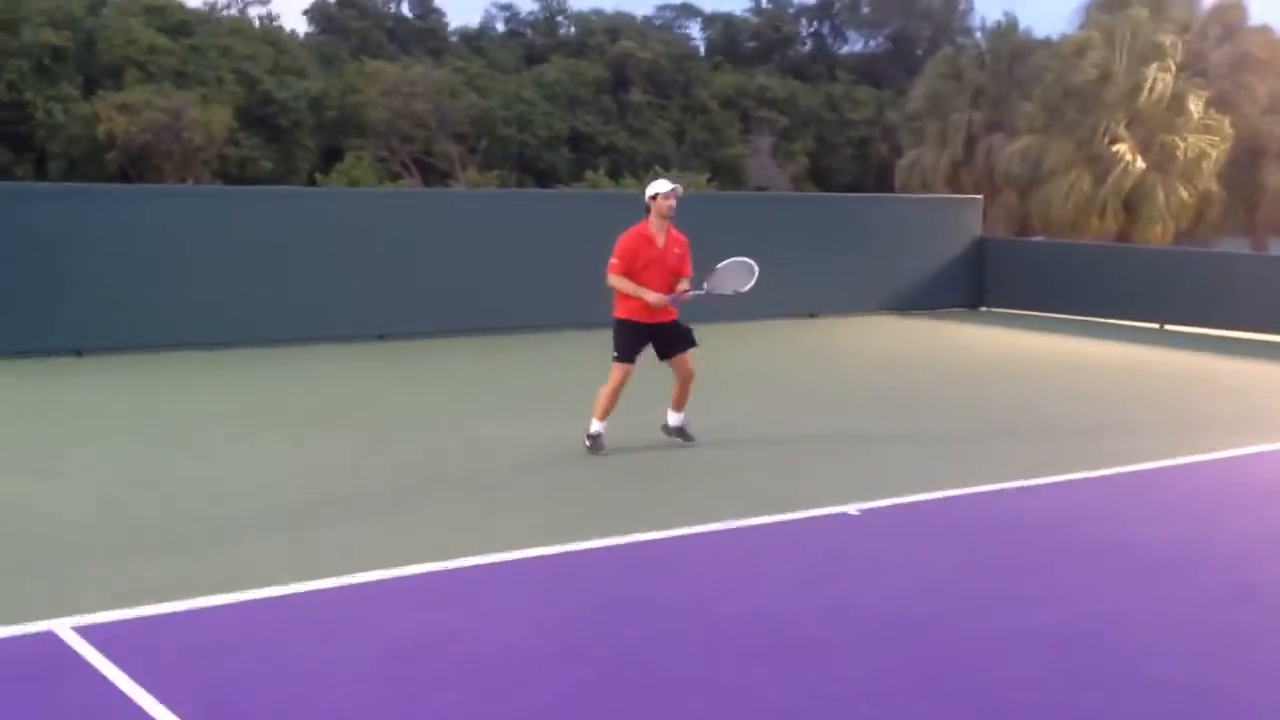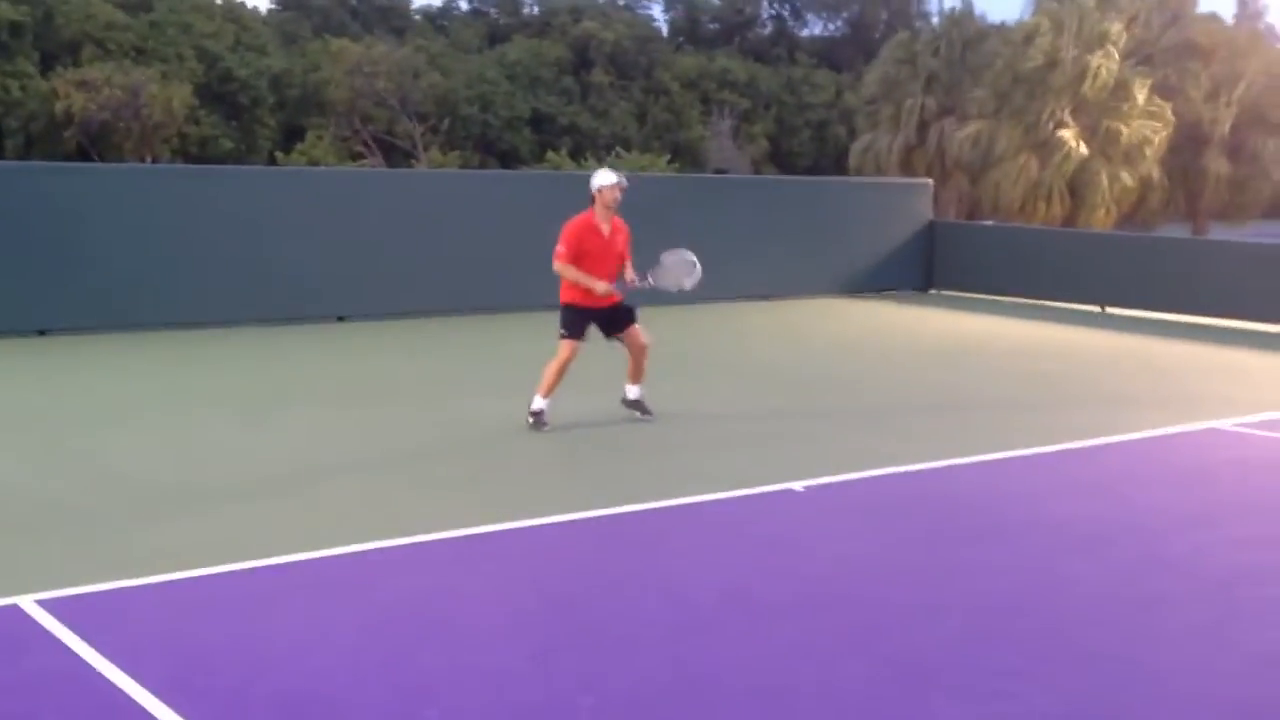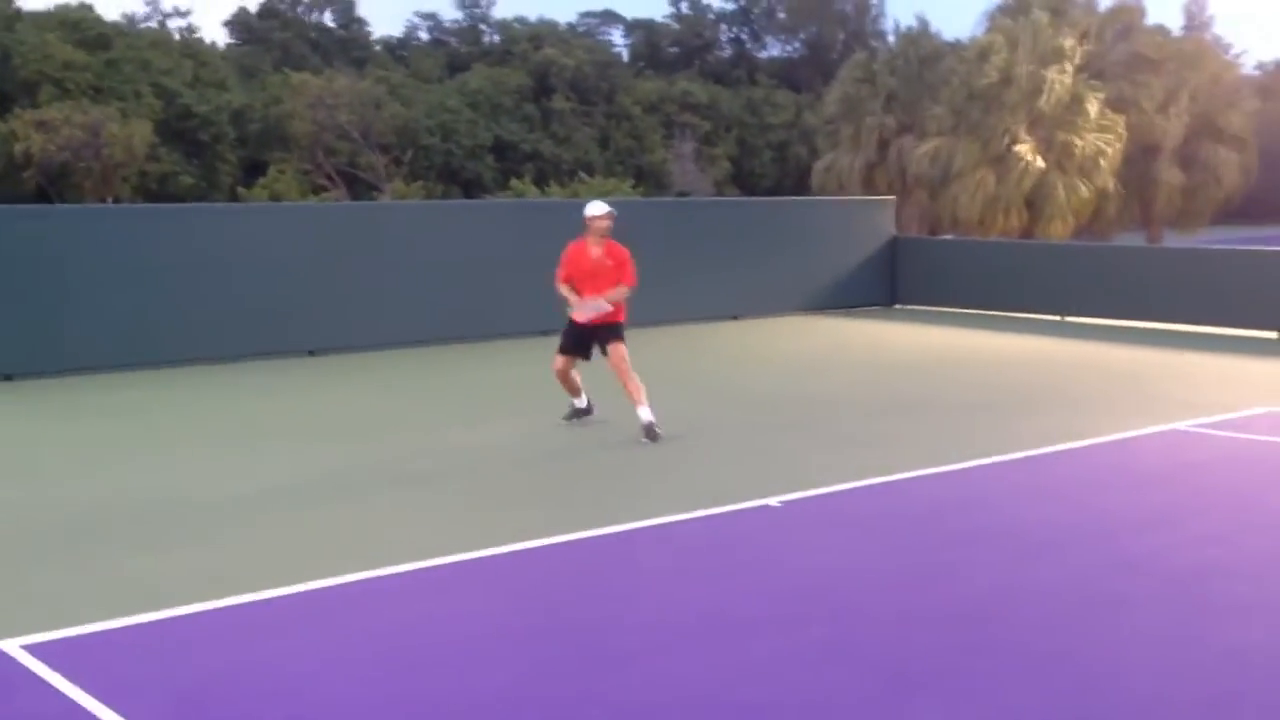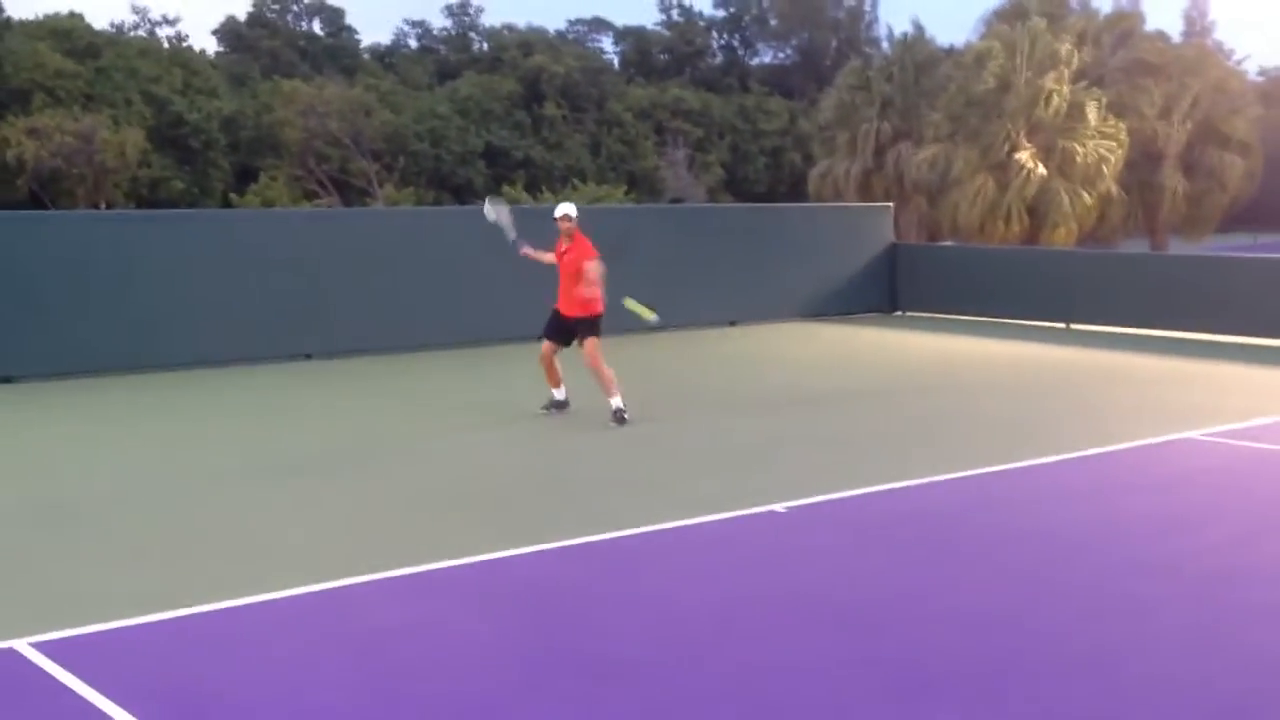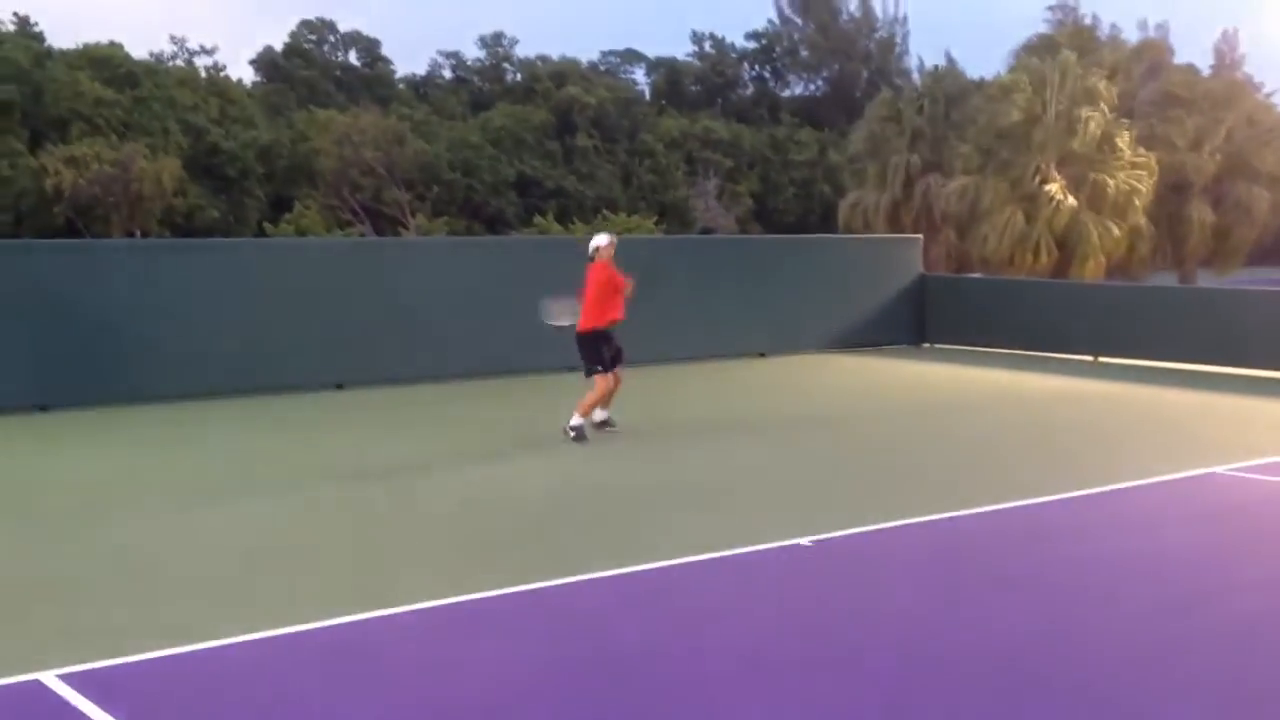
dt=0.5s
person 1, frame 1
left shoulder: (680, 241)
right shoulder: (630, 238)
left elbow: (683, 277)
right elbow: (613, 278)
left wrist: (682, 286)
right wrist: (645, 295)
left hip: (666, 318)
right hip: (632, 318)
left knee: (686, 372)
right knee: (618, 378)
left ankle: (674, 422)
right ankle: (595, 430)
person 1, frame 2
left shoulder: (621, 228)
right shoulder: (577, 226)
right elbow: (559, 265)
left wrist: (628, 274)
right wrist: (593, 283)
left hip: (610, 300)
right hip: (578, 301)
left knee: (641, 345)
right knee: (565, 355)
left ankle: (632, 396)
right ankle: (537, 408)
person 1, frame 3
left shoulder: (620, 253)
right shoulder: (572, 250)
left elbow: (626, 291)
right elbow: (561, 282)
left wrist: (599, 300)
right wrist: (572, 298)
left hip: (609, 319)
right hip: (580, 319)
left knee: (622, 367)
right knee: (560, 367)
left ankle: (648, 421)
right ankle: (581, 404)
person 1, frame 4
left shoulder: (584, 246)
right shoulder: (561, 243)
left elbow: (595, 268)
left wrist: (592, 286)
right wrist: (533, 254)
left hip: (587, 312)
right hip: (563, 310)
left knee: (594, 360)
right knee: (546, 354)
left ankle: (618, 406)
right ankle: (559, 397)
person 1, frame 5
left shoulder: (597, 273)
right shoulder: (605, 271)
right elbow: (627, 289)
right wrist: (628, 284)
left hip: (602, 333)
right hip: (592, 335)
left knee: (614, 378)
right knee: (603, 386)
left ankle: (601, 417)
right ankle: (574, 424)
